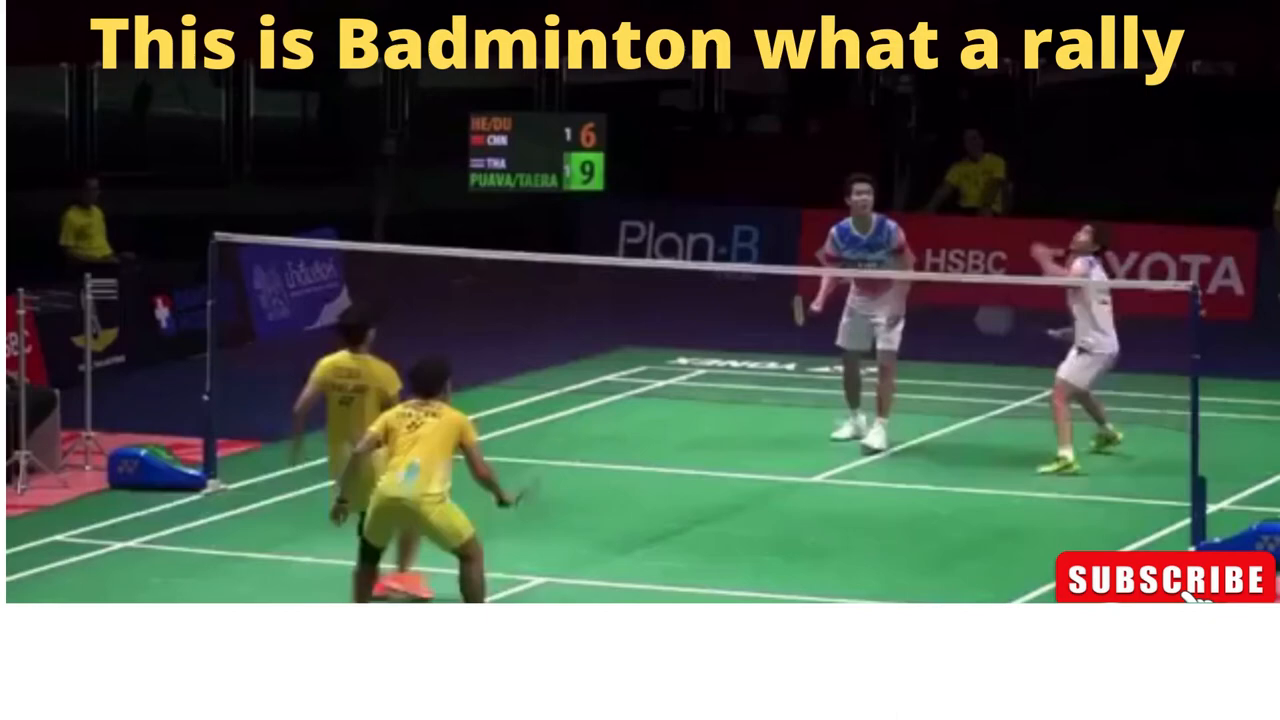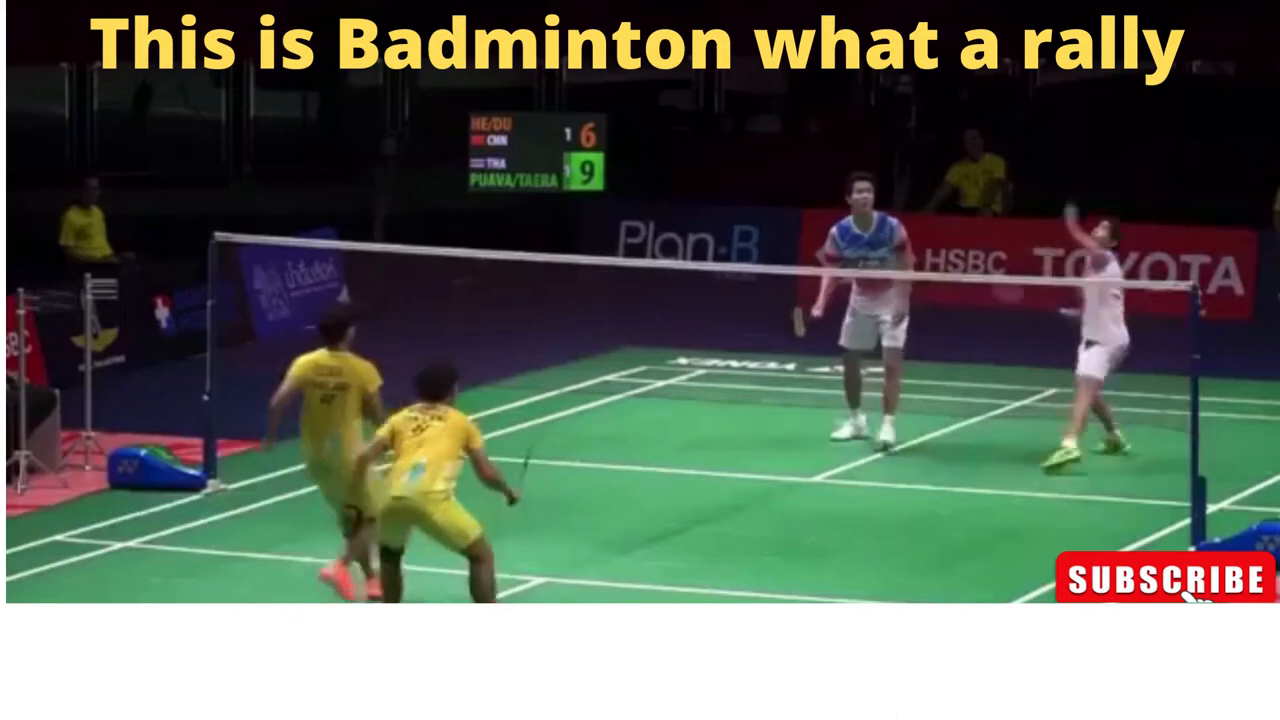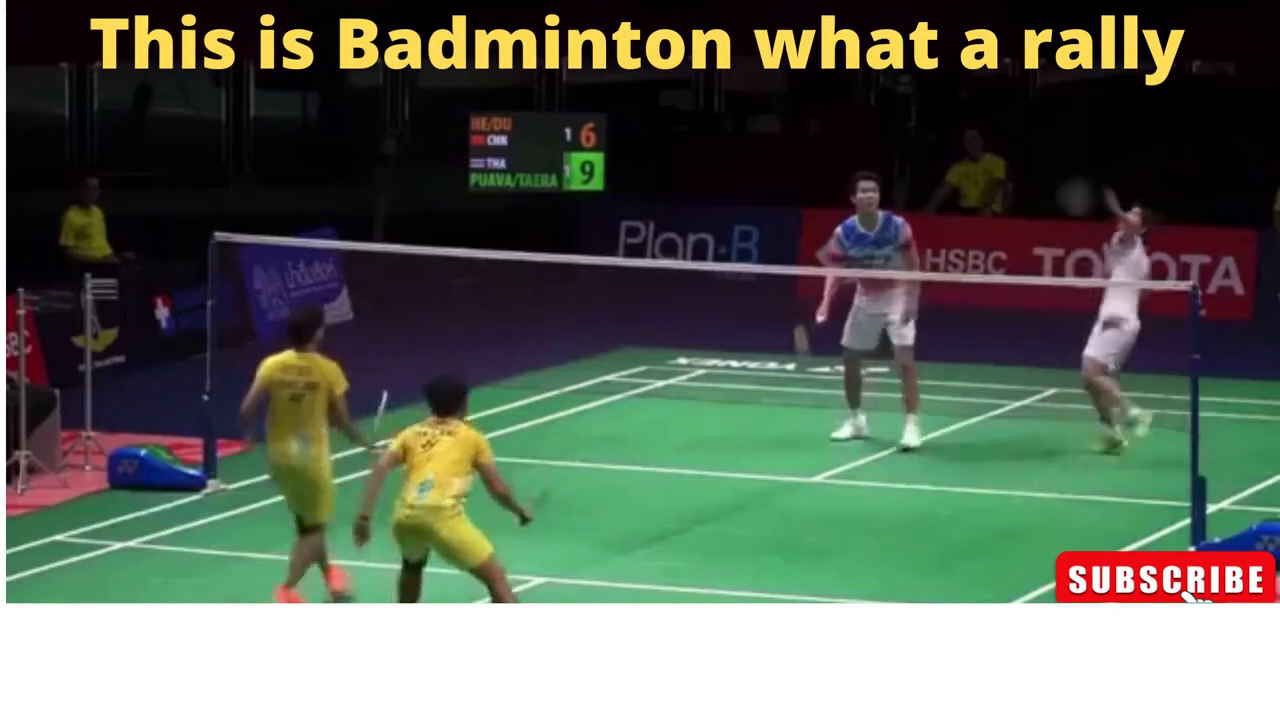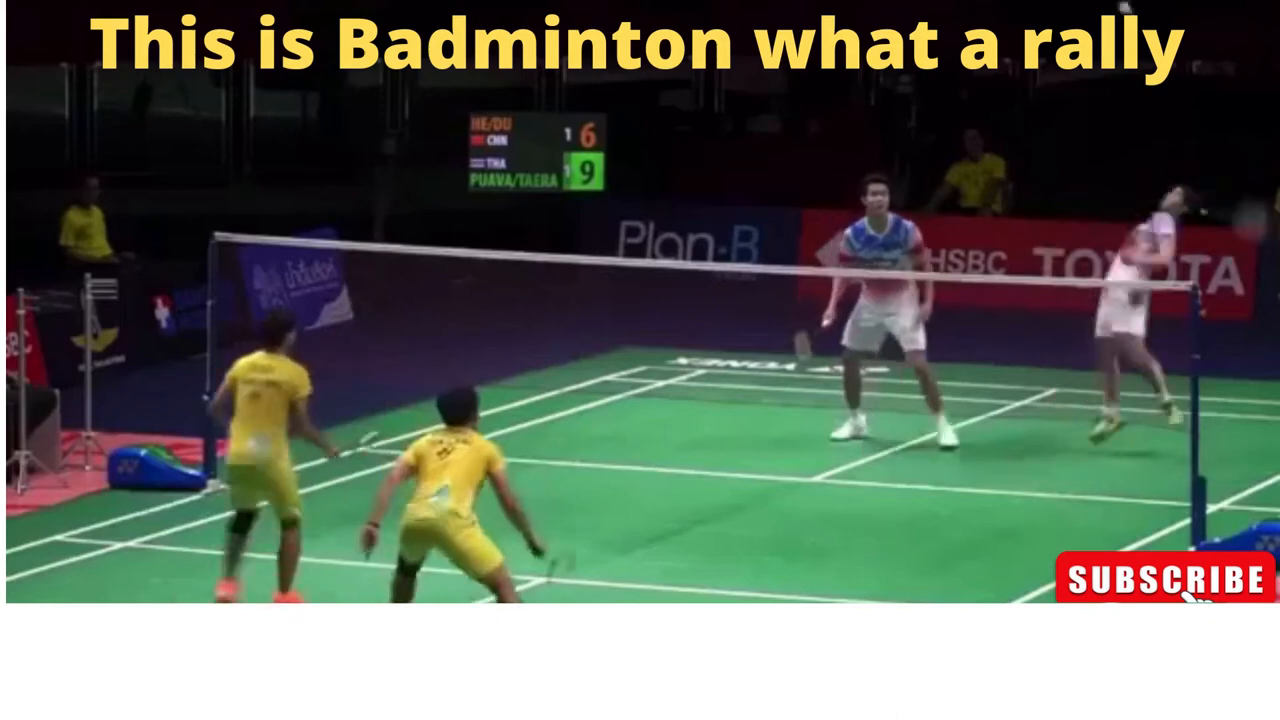
dt=0.1s
person 1, frame 1
left shoulder: (326, 366)
right shoulder: (382, 373)
left elbow: (301, 408)
left wrist: (297, 441)
left hip: (340, 461)
right hip: (371, 460)
left ankle: (382, 580)
right ankle: (404, 575)
person 1, frame 2
left shoulder: (304, 365)
right shoulder: (363, 369)
left elbow: (277, 404)
right elbow: (377, 416)
left wrist: (271, 433)
left hip: (316, 457)
right hip: (348, 457)
left knee: (348, 519)
right knee: (367, 520)
left ankle: (371, 581)
right ankle: (339, 568)
person 1, frame 3
left shoulder: (271, 366)
right shoulder: (329, 371)
left elbow: (246, 410)
right elbow: (341, 421)
left wrist: (247, 432)
right wrist: (361, 439)
left hip: (280, 460)
right hip: (312, 460)
left knee: (305, 522)
right knee: (314, 528)
left ankle: (330, 574)
right ankle: (287, 591)
person 1, frame 4
left shoulder: (243, 366)
right shoulder: (294, 374)
left elbow: (216, 407)
right elbow: (301, 425)
left wrist: (236, 423)
right wrist: (327, 446)
left hip: (238, 457)
right hip: (270, 458)
left knee: (243, 518)
right knee: (290, 523)
left ankle: (228, 583)
right ankle: (285, 595)
person 2, frame 1
left shoulder: (890, 229)
right shoulder: (838, 233)
left elbow: (906, 268)
right elbow: (832, 270)
left wrist: (899, 304)
right wrist: (820, 299)
left hip: (888, 302)
right hip: (858, 301)
left knee: (886, 363)
right knee: (849, 360)
left ankle: (879, 428)
right ankle: (856, 420)
person 2, frame 2
left shoulder: (892, 226)
right shoulder: (838, 233)
left elbow: (907, 265)
right elbow: (831, 270)
left wrist: (903, 300)
right wrist: (821, 302)
left hip: (890, 300)
right hip: (860, 301)
left knee: (892, 362)
right knee: (850, 360)
left ankle: (888, 425)
right ankle: (856, 420)
person 2, frame 3
left shoulder: (897, 225)
right shoulder: (843, 232)
left elbow: (914, 262)
right elbow: (836, 270)
left wrist: (913, 298)
right wrist: (825, 303)
left hip: (896, 299)
right hip: (865, 300)
left knee: (904, 359)
right knee: (851, 360)
left ankle: (911, 424)
right ankle: (856, 419)
person 2, frame 4
left shoulder: (906, 229)
right shoulder: (852, 235)
left elbow: (923, 267)
left wrist: (927, 301)
right wrist: (833, 306)
left hip: (903, 304)
right hip: (870, 303)
left knee: (919, 365)
right knee: (850, 360)
left ankle: (942, 424)
right ankle: (855, 420)
person 3, frame 1
left shoulder: (1084, 263)
right shoulder: (1089, 267)
left elbow: (1062, 278)
left wrist: (1044, 258)
right wrist: (1070, 331)
left hip: (1096, 347)
right hip: (1090, 344)
left knee: (1060, 393)
right knee: (1079, 391)
left ankle: (1065, 457)
right ankle: (1107, 432)
person 3, frame 2
left shoulder: (1104, 259)
right shoulder: (1102, 264)
left elbow: (1092, 246)
left wrist: (1072, 226)
right wrist: (1079, 313)
left hip: (1106, 340)
right hip: (1097, 337)
left knee: (1084, 389)
right knee: (1089, 387)
left ankle: (1069, 447)
right ankle: (1114, 437)
person 3, frame 3
left shoulder: (1129, 241)
left elbow: (1127, 225)
left wrist: (1114, 206)
left hip: (1120, 322)
right hip: (1110, 320)
left knee: (1091, 375)
right knee: (1095, 377)
left ankle: (1132, 413)
right ankle: (1114, 434)
person 3, frame 4
left shoulder: (1166, 222)
right shoulder: (1159, 218)
left elbow: (1165, 260)
left wrist: (1135, 258)
left hip: (1131, 293)
right hip: (1115, 290)
left knee: (1135, 352)
right knee: (1105, 354)
left ankle: (1165, 400)
right ankle: (1110, 415)
person 4, frame 1
left shoulder: (393, 415)
right shoulder: (457, 420)
left elbow: (358, 453)
right elbow: (480, 471)
left wrist: (343, 498)
right wrist: (500, 494)
left hip: (387, 497)
right hip: (427, 500)
left knee: (368, 557)
right knee: (472, 555)
person 4, frame 2
left shoulder: (399, 419)
right shoulder: (461, 422)
left elbow: (365, 456)
right elbow: (487, 474)
right wrist: (509, 492)
left hip: (394, 499)
right hip: (432, 499)
left knee: (390, 556)
right knee: (482, 556)
person 4, frame 3
left shoulder: (411, 434)
right shoulder: (472, 438)
left elbow: (379, 470)
right elbow: (498, 490)
left wrist: (363, 517)
right wrist: (520, 510)
left hip: (405, 517)
right hip: (441, 516)
left knee: (413, 564)
right knee: (496, 578)
person 4, frame 4
left shoulder: (424, 443)
right shoulder: (486, 448)
left elbow: (392, 479)
right elbow: (508, 501)
left wrist: (373, 524)
right wrist: (530, 537)
left hip: (414, 520)
right hip: (454, 522)
left knee: (406, 567)
right knee: (503, 586)
